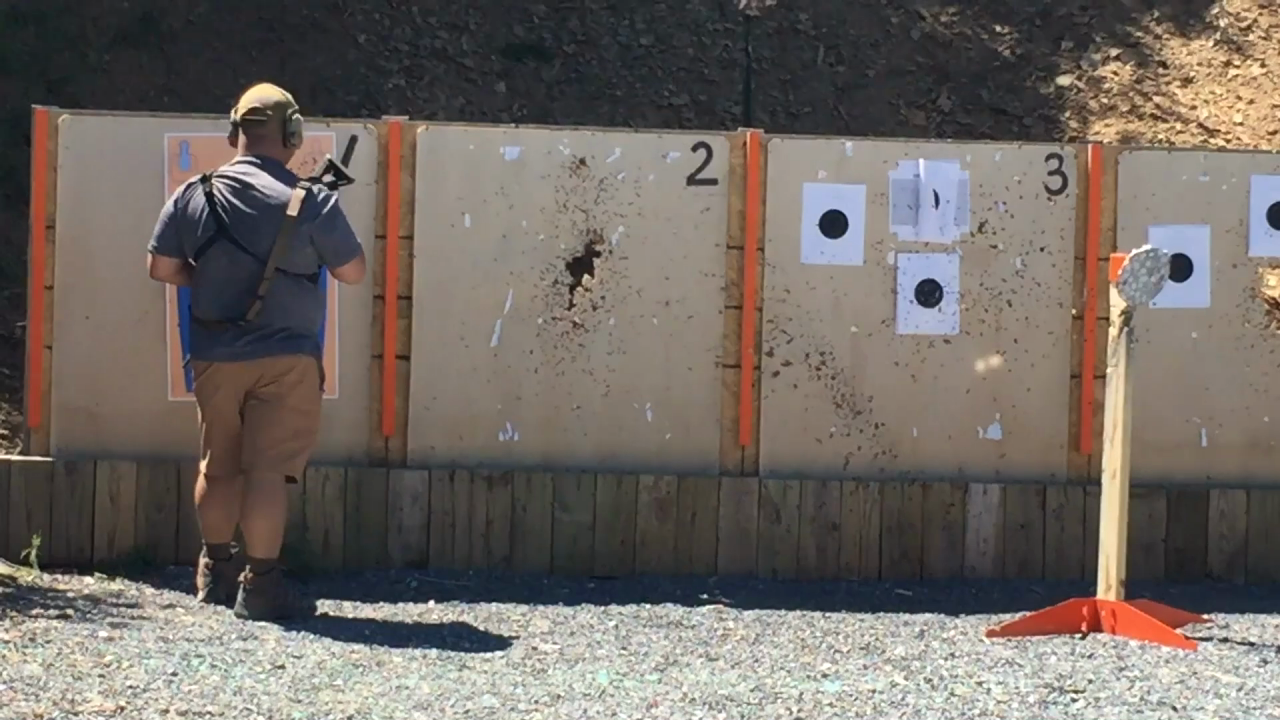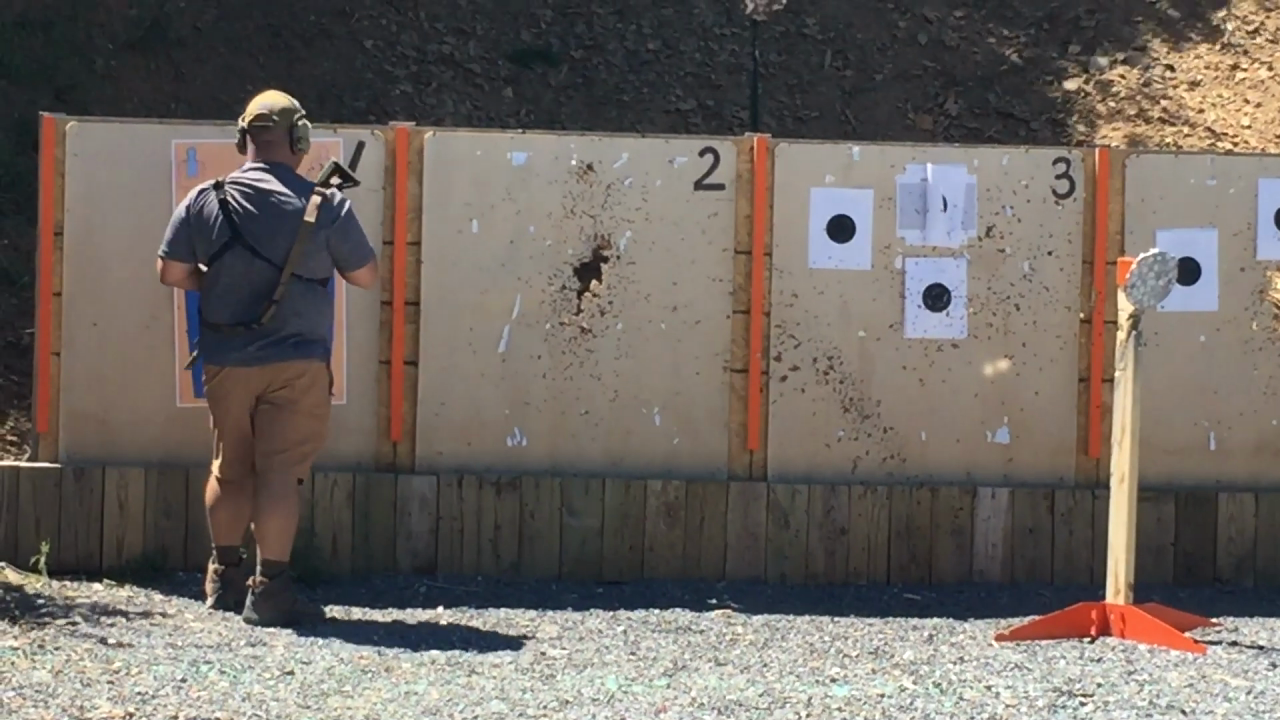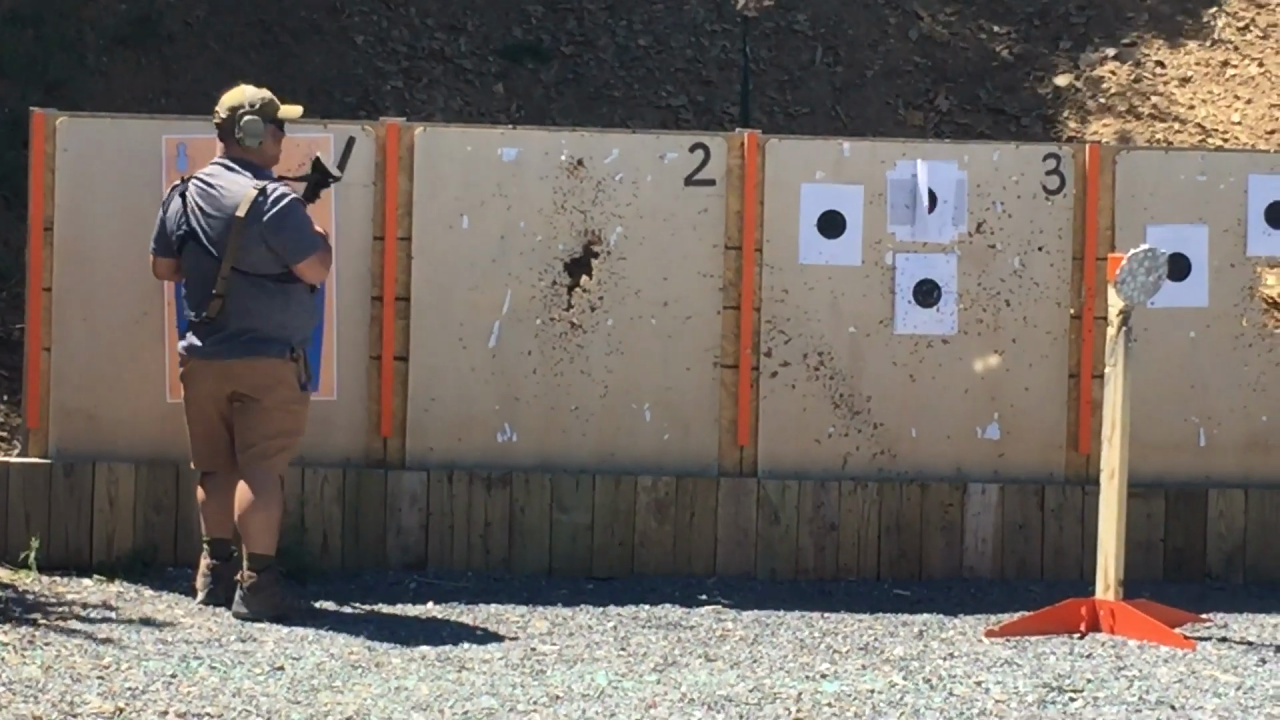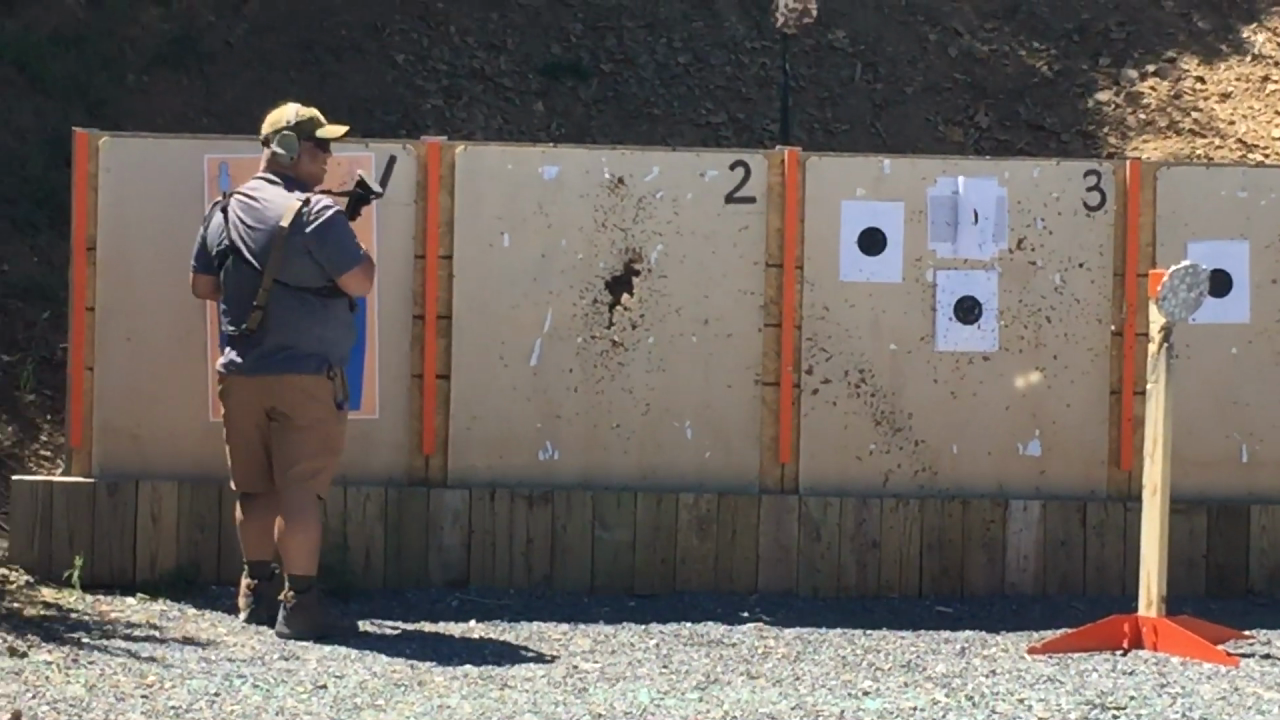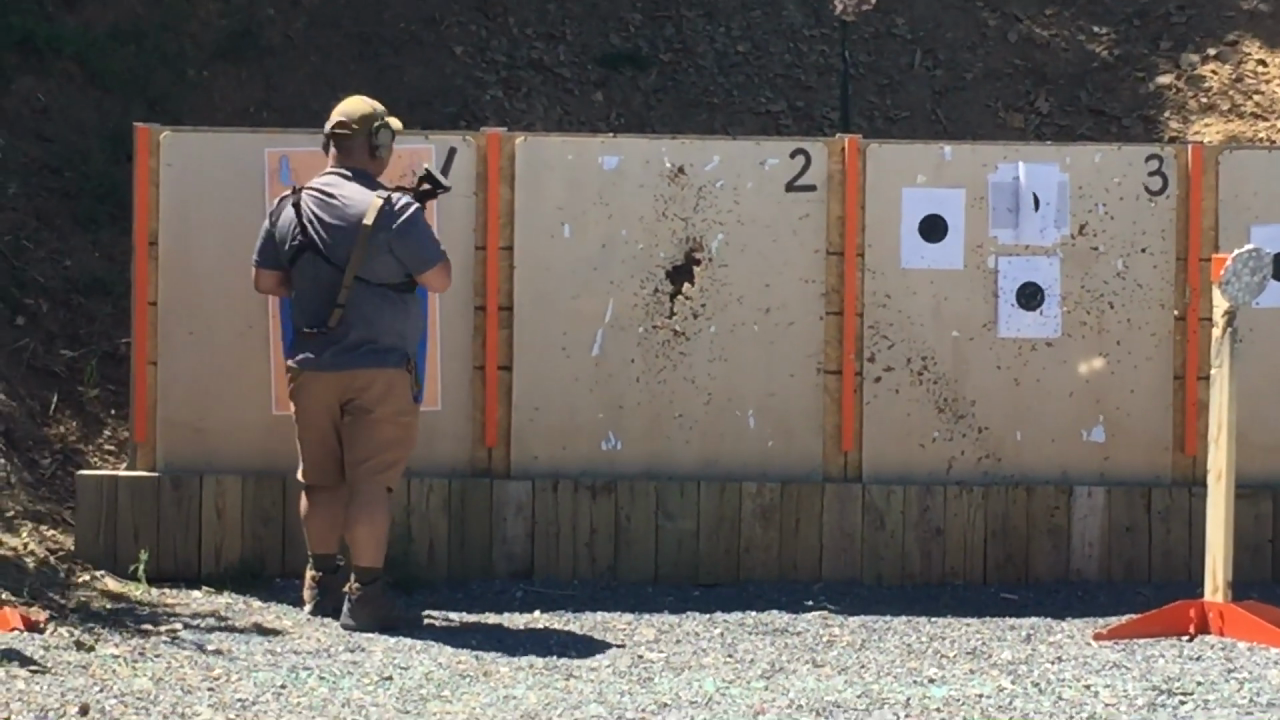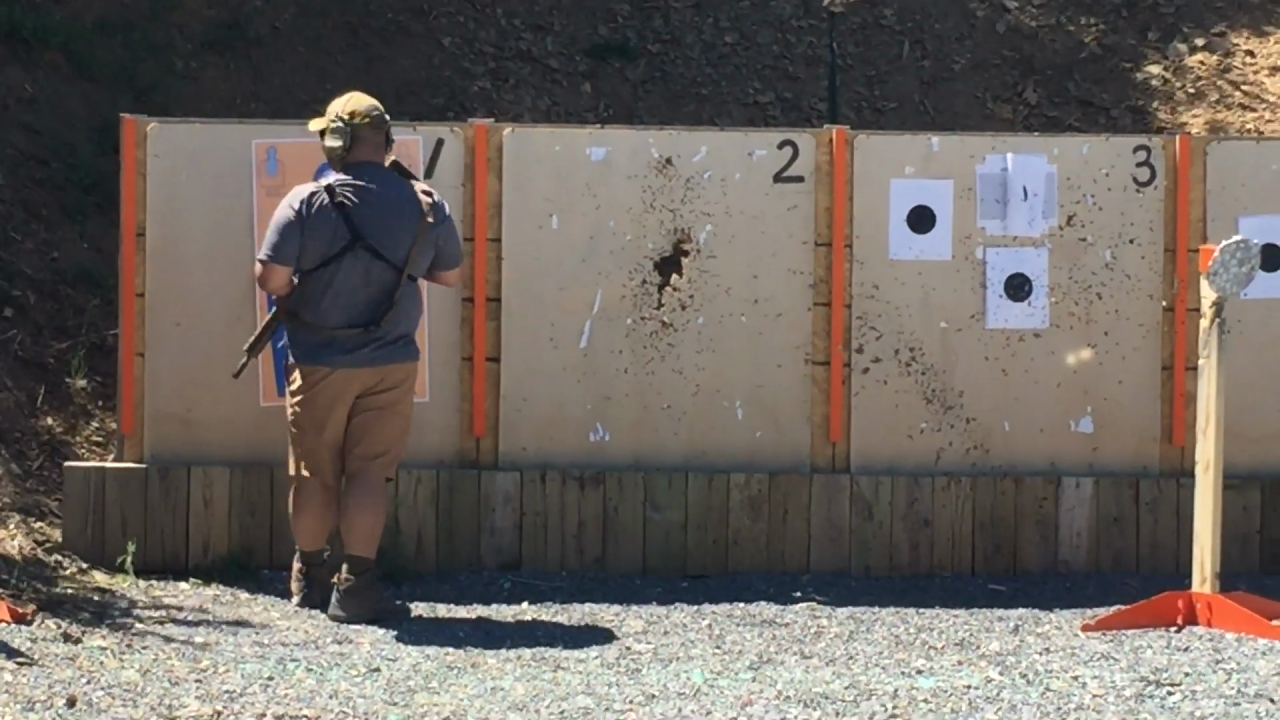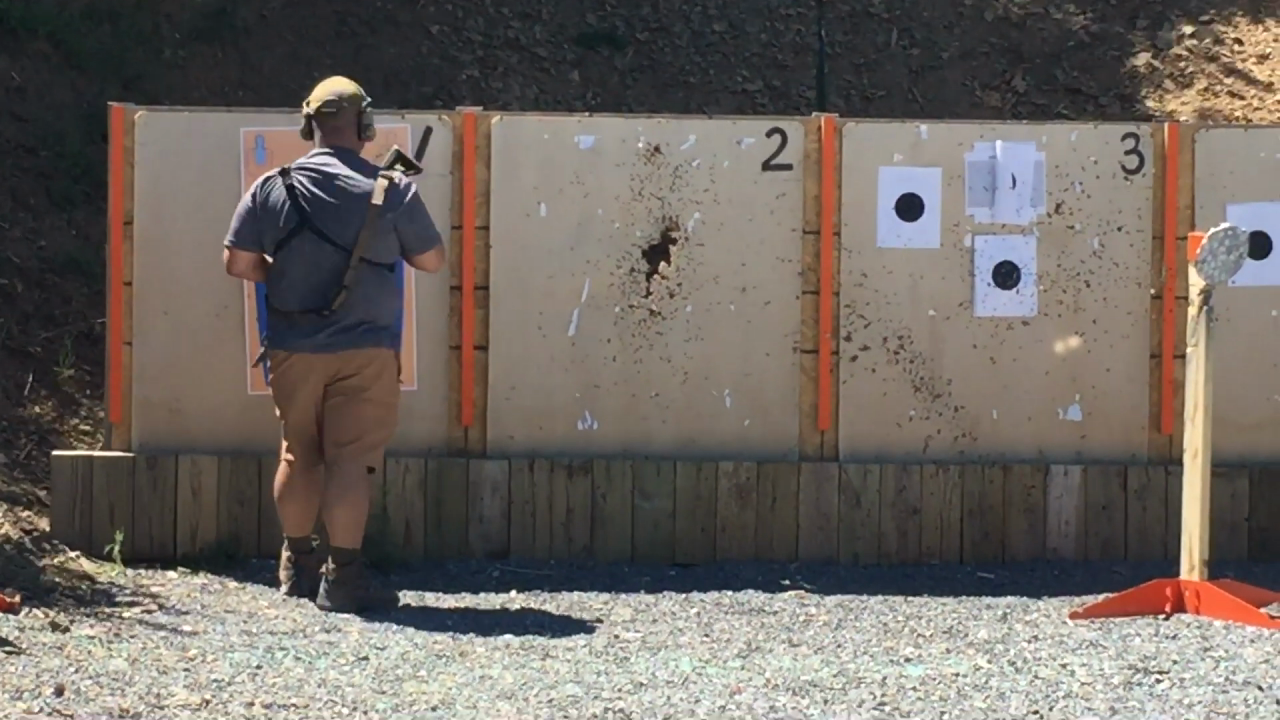
dt=0.7s
person 1, frame 1
left shoulder: (193, 194)
right shoulder: (311, 201)
left elbow: (161, 268)
right elbow: (353, 272)
left hip: (215, 356)
right hip: (286, 359)
left knee: (219, 467)
right knee: (268, 471)
left ankle: (215, 574)
right ankle: (260, 587)
person 1, frame 2
left shoulder: (204, 199)
right shoulder: (325, 206)
left elbow: (171, 273)
right elbow: (365, 276)
left hip: (226, 361)
right hip: (296, 362)
left knee: (230, 470)
right knee: (279, 473)
left ankle: (224, 579)
right ankle: (269, 590)
person 1, frame 3
left shoulder: (182, 195)
right shoulder: (273, 199)
left elbow: (164, 267)
right elbow: (316, 271)
right wrist: (319, 238)
left hip: (204, 356)
right hip: (268, 358)
left knee: (217, 466)
right knee: (261, 468)
left ankle: (216, 573)
right ankle: (257, 586)
person 1, frame 4
left shoulder: (224, 211)
right shoulder: (316, 213)
left elbow: (202, 286)
right elbow: (360, 283)
right wrist: (360, 253)
left hip: (241, 373)
right hip: (305, 375)
left knee: (255, 487)
right knee: (300, 489)
left ankle: (257, 593)
right ankle: (299, 605)
person 1, frame 5
left shoulder: (290, 205)
right shoulder: (393, 209)
left elbow: (265, 281)
right elbow: (438, 280)
right wrist: (424, 245)
left hip: (312, 367)
right hip: (380, 370)
left knee: (321, 480)
right knee: (370, 482)
left ankle: (321, 585)
right ankle: (364, 597)
person 1, frame 6
left shoulder: (308, 200)
right shoulder: (427, 205)
left elbow: (269, 279)
right elbow: (449, 276)
left wrist: (297, 292)
left hip: (320, 362)
right hip: (391, 362)
left knee: (313, 472)
right knee: (368, 472)
left ankle: (309, 578)
right ankle: (354, 586)
person 1, frame 7
left shoulder: (271, 186)
right shoulder: (393, 190)
left elbow: (237, 263)
right elbow: (432, 260)
left hip: (293, 348)
right hip: (366, 350)
left knee: (299, 457)
right knee: (350, 460)
left ankle: (297, 565)
right ankle: (342, 577)
